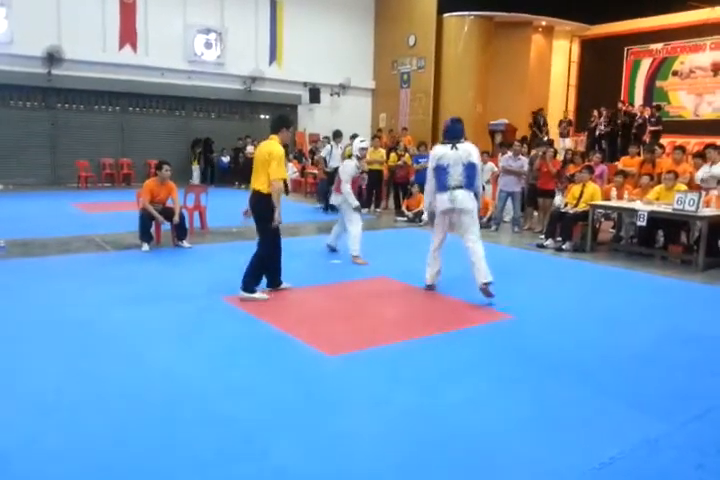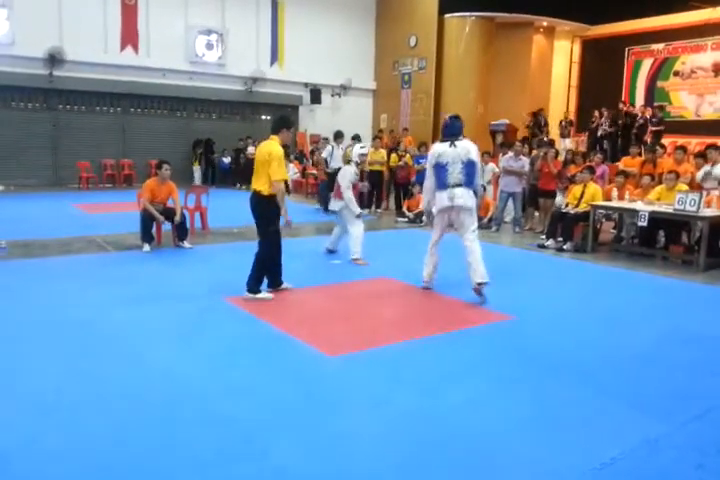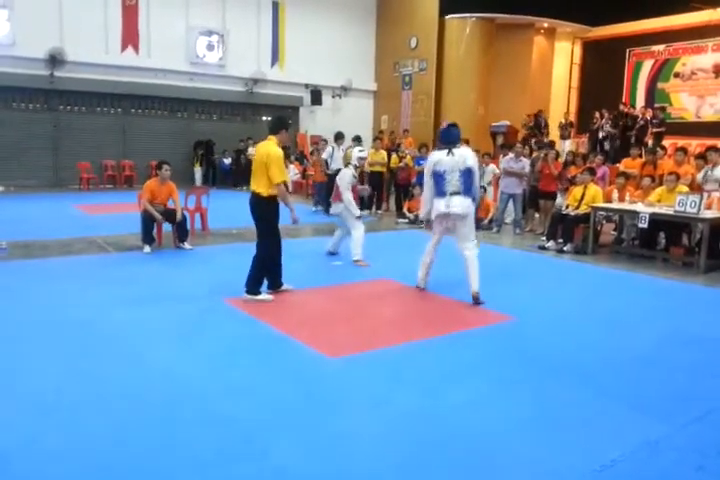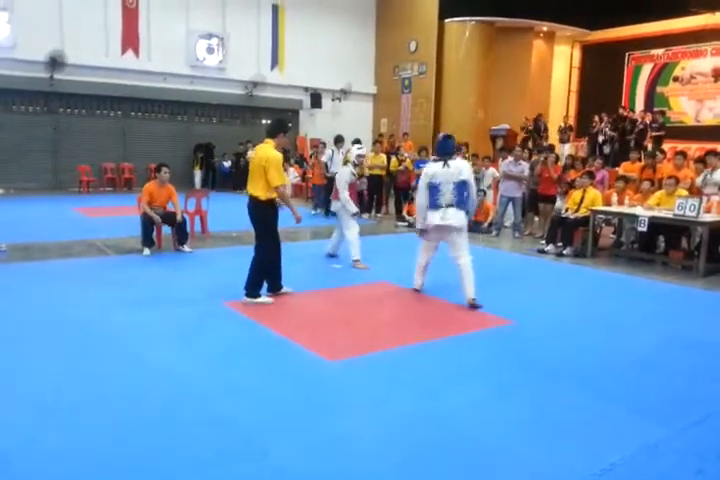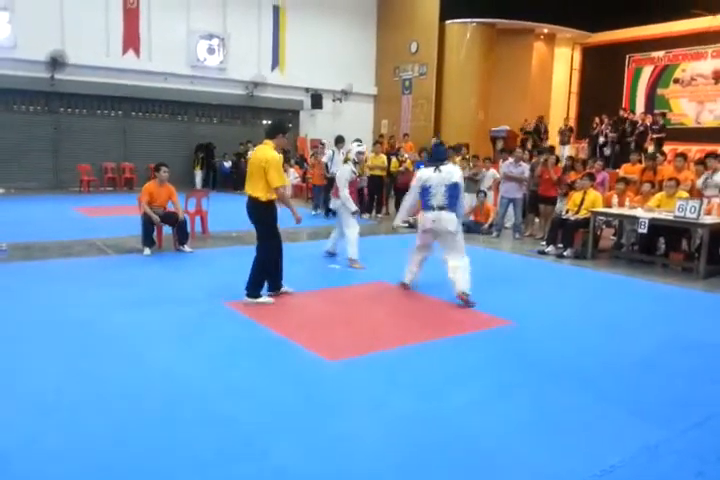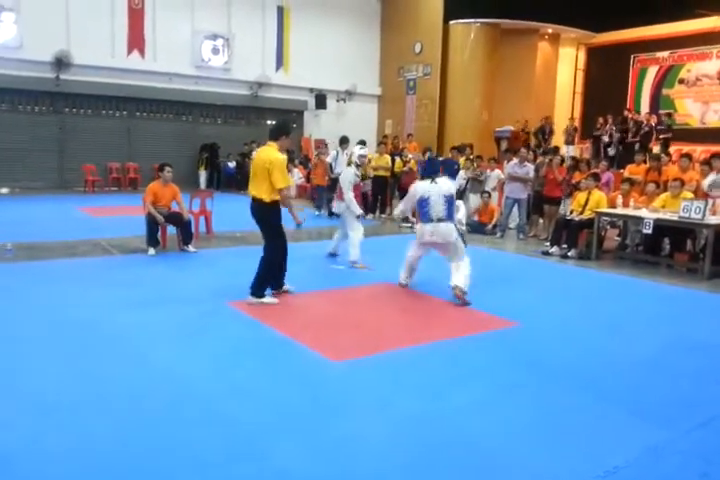
dt=0.1s
person 1, frame 1
left shoulder: (263, 145)
right shoulder: (277, 150)
right elbow: (276, 183)
left wrist: (252, 205)
right wrist: (278, 210)
left hip: (257, 197)
right hip: (265, 199)
left knee: (273, 241)
right knee: (267, 244)
left ankle: (274, 282)
right ankle: (248, 287)
person 1, frame 2
left shoulder: (264, 145)
right shoulder: (276, 150)
right elbow: (278, 184)
right wrist: (284, 211)
left hip: (258, 197)
right hip: (266, 200)
left knee: (273, 242)
right knee: (267, 245)
left ankle: (275, 282)
right ankle: (252, 289)
person 1, frame 3
left shoulder: (262, 146)
right shoulder: (275, 151)
right elbow: (279, 186)
right wrist: (292, 210)
left hip: (258, 198)
right hip: (265, 201)
left knee: (273, 244)
right knee: (266, 246)
left ankle: (275, 284)
right ankle: (252, 290)
person 1, frame 4
left shoulder: (259, 149)
right shoulder: (273, 155)
right elbow: (280, 189)
left wrist: (275, 201)
right wrist: (294, 211)
left hip: (255, 202)
right hip: (264, 205)
left knee: (272, 246)
right knee: (264, 249)
left ankle: (275, 286)
right ankle: (252, 293)
person 1, frame 5
left shoulder: (257, 150)
right shoulder: (272, 156)
right elbow: (279, 190)
right wrist: (294, 211)
left hip: (254, 203)
right hip: (263, 206)
left knee: (274, 246)
right knee: (266, 250)
left ankle: (275, 286)
right ankle: (252, 294)
person 1, frame 6
left shoulder: (260, 152)
right shoulder: (277, 158)
right elbow: (282, 191)
right wrist: (295, 215)
left hip: (257, 203)
right hip: (267, 206)
left knee: (279, 244)
right knee: (273, 249)
left ankle: (277, 284)
right ankle: (256, 293)
person 2, frame 1
left shoulder: (437, 151)
right shoulder: (472, 149)
left elbow: (430, 182)
right elbow: (478, 179)
left wrist: (428, 208)
right wrist: (476, 199)
left hip: (443, 200)
right hip: (465, 199)
left knee: (437, 242)
right knee: (473, 241)
left ankle: (431, 281)
right ankle: (484, 281)
person 2, frame 2
left shoulder: (436, 149)
right shoulder: (470, 147)
left elbow: (429, 180)
right elbow: (478, 177)
left wrist: (426, 206)
right wrist: (476, 197)
left hip: (442, 199)
right hip: (464, 197)
left knee: (435, 240)
right knee: (470, 239)
left ankle: (427, 281)
right ankle: (479, 282)
person 2, frame 3
left shoulder: (434, 157)
right shoulder: (468, 154)
left elbow: (428, 189)
right elbow: (475, 184)
left wrist: (424, 214)
right wrist: (472, 204)
left hip: (440, 205)
right hip: (462, 205)
left knee: (432, 245)
right knee: (468, 248)
left ankle: (421, 282)
right ankle: (474, 291)
person 2, frame 4
left shoulder: (429, 169)
right shoulder: (464, 166)
left elbow: (421, 199)
right elbow: (472, 195)
left wrist: (420, 224)
right wrist: (468, 214)
left hip: (434, 217)
right hip: (456, 216)
left knee: (426, 251)
right knee: (462, 257)
left ankle: (417, 284)
right ankle: (470, 297)
person 2, frame 5
left shoulder: (421, 174)
right shoulder: (455, 171)
left elbow: (410, 199)
right elbow: (460, 200)
left wrist: (399, 219)
right wrist: (459, 218)
left hip: (428, 219)
right hip: (448, 219)
left knee: (419, 252)
right knee: (457, 257)
left ankle: (407, 281)
right ankle: (463, 291)
person 2, frame 6
left shoulder: (416, 187)
right shoulder: (449, 184)
left elbow: (405, 207)
left wrist: (397, 212)
left hip: (425, 230)
right hip: (446, 229)
left knee: (414, 255)
right knee: (461, 261)
left ankle: (404, 280)
right ankle: (459, 288)
person 3, frame 1
left shoulder: (356, 163)
right shoulder: (350, 164)
right elbow: (345, 186)
left wrist: (361, 180)
right wrist: (355, 203)
left hip: (345, 197)
right hip: (344, 198)
left knee: (343, 221)
right knee: (355, 224)
left ankle: (331, 244)
right ankle: (355, 255)
person 3, frame 2
left shoulder: (355, 169)
right shoulder: (348, 170)
right elbow: (347, 193)
left wrist: (361, 187)
right wrist: (357, 210)
left hip: (343, 203)
right hip: (343, 203)
left knee: (342, 225)
right knee: (357, 227)
left ankle: (331, 247)
right ankle: (356, 257)
person 3, frame 3
left shoulder: (353, 172)
right shoulder: (347, 173)
right elbow: (346, 195)
left wrist: (362, 190)
right wrist: (357, 212)
left hip: (344, 205)
right hip: (343, 205)
left knee: (344, 228)
right knee: (358, 229)
left ankle: (332, 249)
right ankle: (357, 258)
person 3, frame 4
left shoulder: (352, 170)
right shoulder: (345, 171)
right elbow: (343, 193)
right wrist: (353, 209)
left hip: (345, 205)
right hip: (343, 205)
left knee: (341, 229)
right knee: (352, 230)
left ankle: (331, 251)
right ankle: (356, 260)
person 3, frame 5
left shoulder: (353, 168)
right shoulder: (346, 169)
right elbow: (343, 191)
right wrist: (353, 207)
left hip: (346, 203)
right hip: (343, 203)
left knee: (341, 227)
right knee: (352, 228)
left ankle: (330, 249)
right ankle: (352, 259)
person 3, frame 6
left shoulder: (356, 171)
right shoulder: (349, 172)
right elbow: (348, 194)
right wrist: (357, 210)
left hip: (346, 205)
right hip: (345, 205)
left knee: (345, 229)
right knee: (357, 230)
left ankle: (332, 250)
right ankle: (354, 260)
